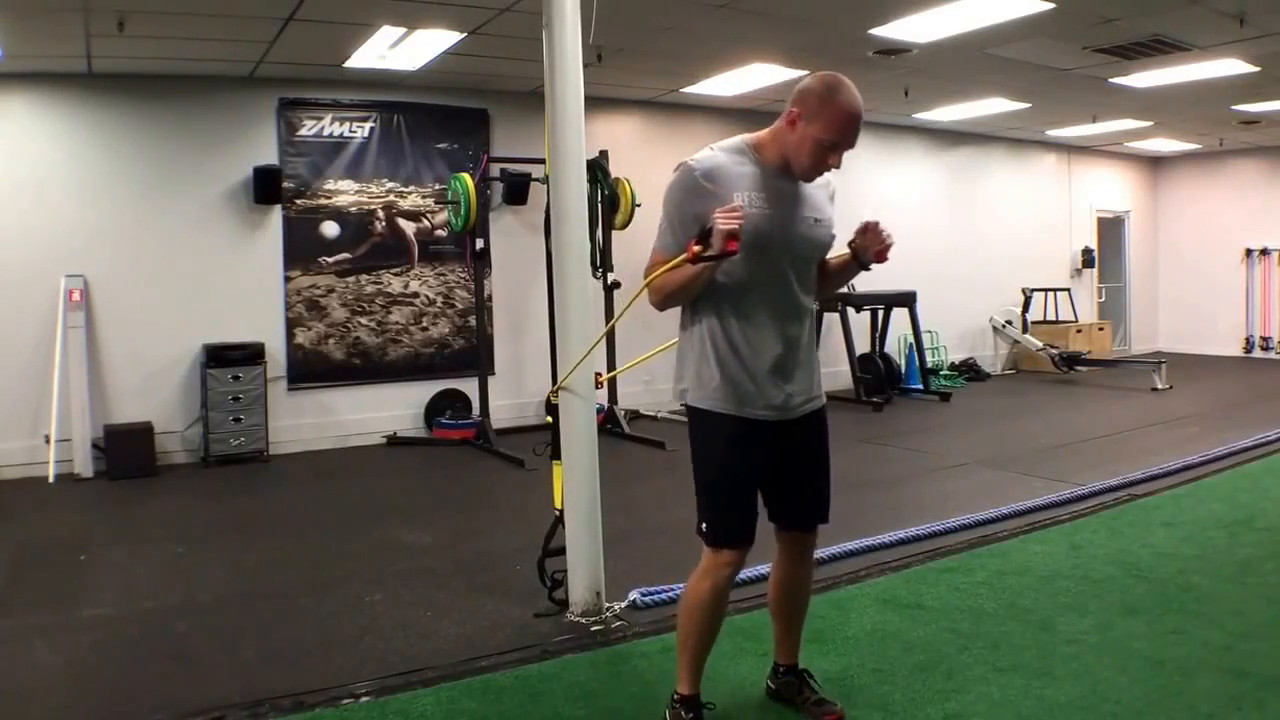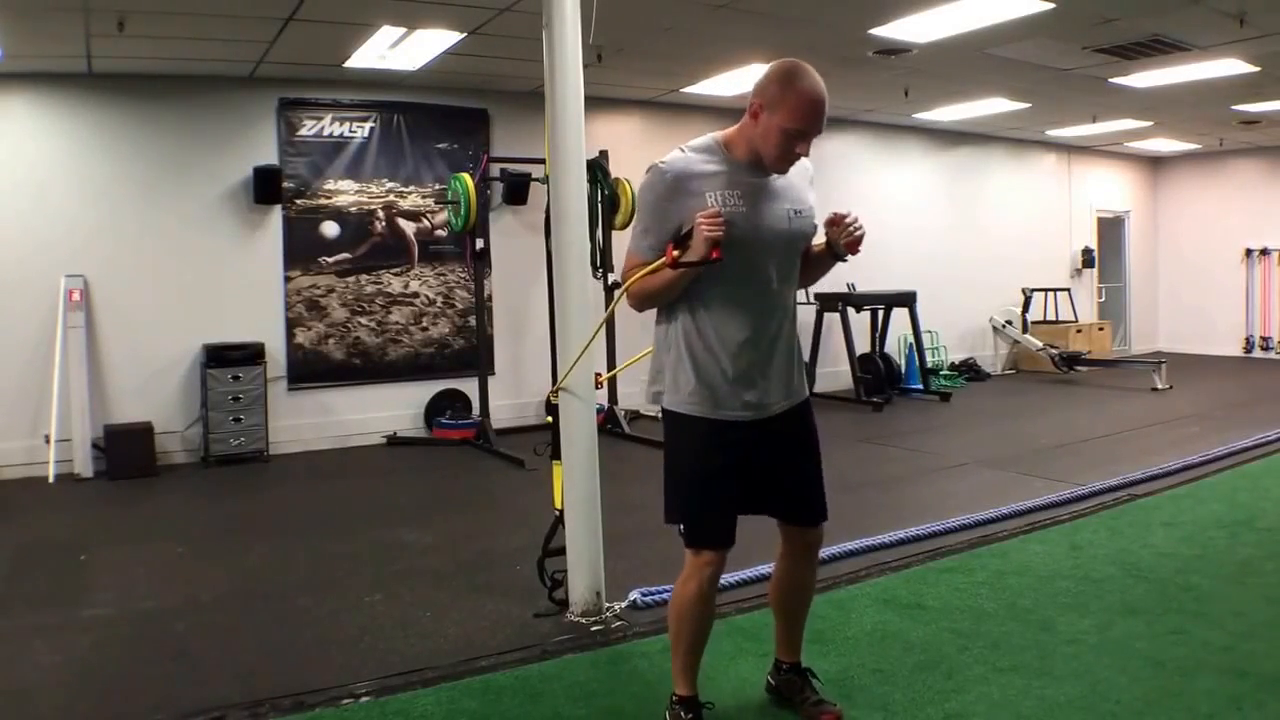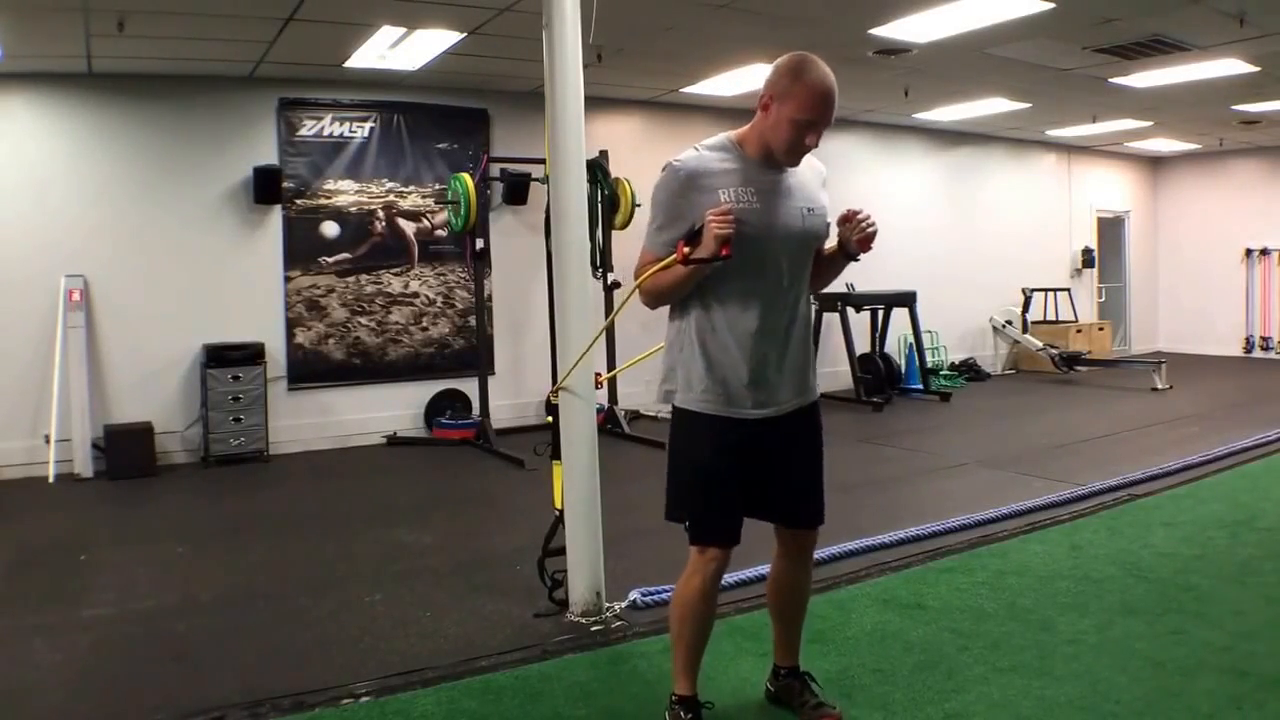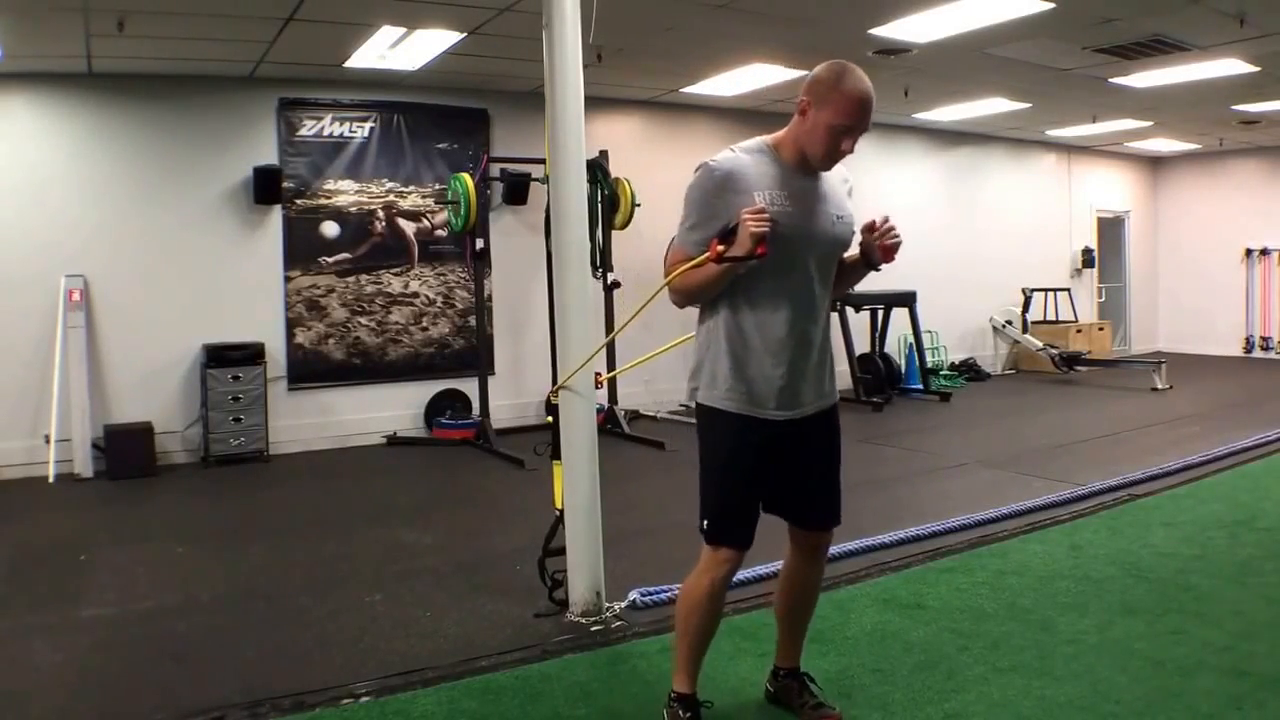
dt=0.3s
person 1, frame 1
left shoulder: (819, 189)
right shoulder: (705, 175)
right elbow: (659, 290)
left wrist: (856, 259)
right wrist: (711, 254)
left hip: (800, 398)
right hip: (725, 401)
left knee: (800, 540)
right knee: (724, 555)
person 1, frame 2
left shoulder: (800, 178)
right shoulder: (677, 176)
right elbow: (637, 293)
left wrist: (833, 250)
right wrist: (692, 259)
left hip: (785, 396)
right hip: (703, 403)
left knee: (805, 536)
right knee: (708, 557)
person 1, frame 3
left shoulder: (812, 178)
right shoulder: (691, 174)
right elbow: (650, 290)
left wrist: (845, 250)
right wrist: (703, 255)
left hip: (794, 398)
right hip: (713, 402)
left knee: (799, 540)
right knee: (710, 555)
person 1, frame 4
left shoulder: (838, 187)
right shoulder: (726, 175)
right elbow: (679, 287)
left wrist: (868, 259)
right wrist: (736, 252)
left hip: (812, 398)
right hip: (735, 400)
left knee: (813, 538)
right knee: (724, 552)
